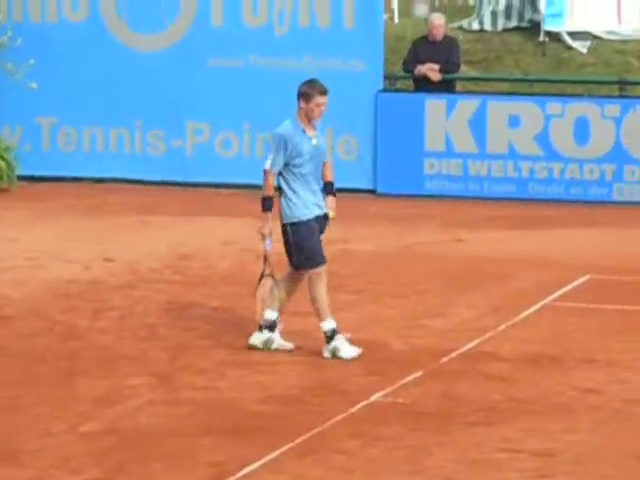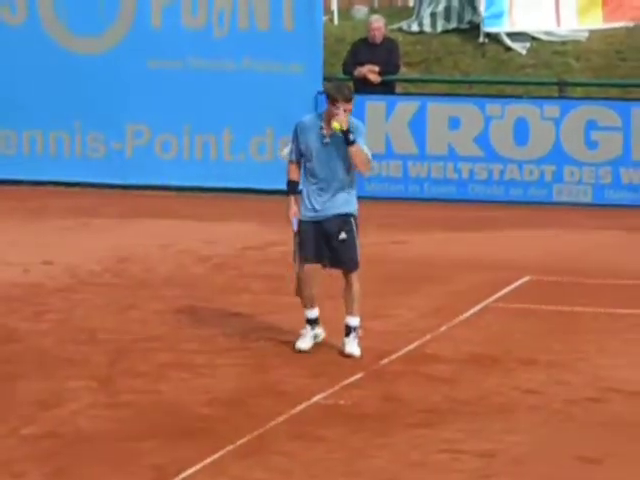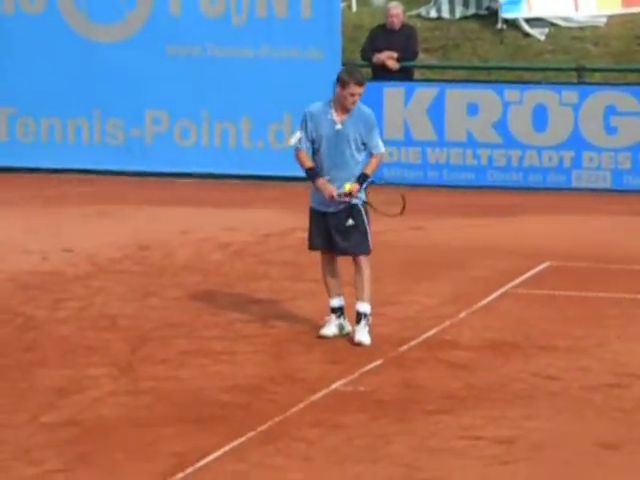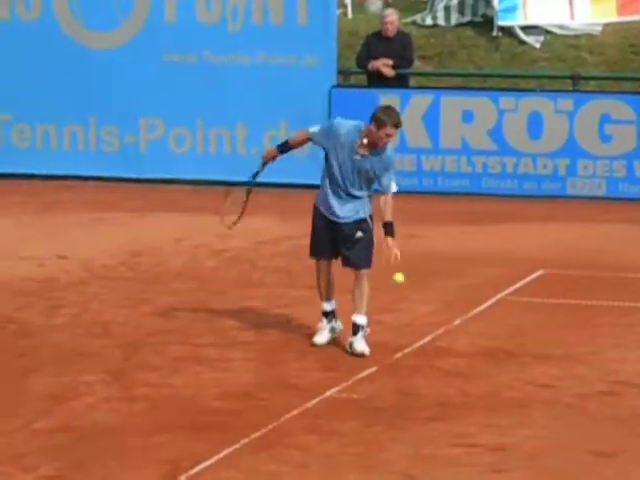
dt=1s
person 1, frame 1
left shoulder: (317, 130)
right shoulder: (284, 134)
right elbow: (270, 175)
left wrist: (330, 193)
right wrist: (267, 217)
left hip: (316, 211)
right hip: (299, 215)
left knee: (296, 273)
right knee: (318, 272)
left ankle: (266, 330)
right ankle: (332, 339)
person 1, frame 2
left shoulder: (354, 128)
right shoulder: (304, 126)
left elbow: (363, 167)
right elbow: (294, 163)
left wrist: (346, 133)
right wrist: (292, 199)
left hip: (342, 210)
right hip: (309, 212)
left knee: (350, 272)
right knee: (305, 271)
left ankle: (352, 333)
right ankle: (312, 326)
person 1, frame 3
left shoulder: (366, 117)
right shoulder: (313, 114)
left elbow: (377, 154)
right elbow: (301, 151)
left wrist: (360, 181)
right wrist: (319, 180)
left hip: (352, 200)
right hip: (322, 200)
left knee: (360, 257)
right knee: (327, 256)
left ankle: (363, 320)
right ankle: (338, 316)
person 1, frame 4
left shoulder: (386, 157)
right shoulder: (339, 130)
left elbow: (386, 195)
right elbow: (307, 135)
left wrist: (389, 234)
right wrist: (278, 150)
left hip: (358, 215)
right hip: (326, 209)
left knee: (361, 271)
right knee: (323, 263)
left ankle: (358, 332)
right ankle: (330, 320)
